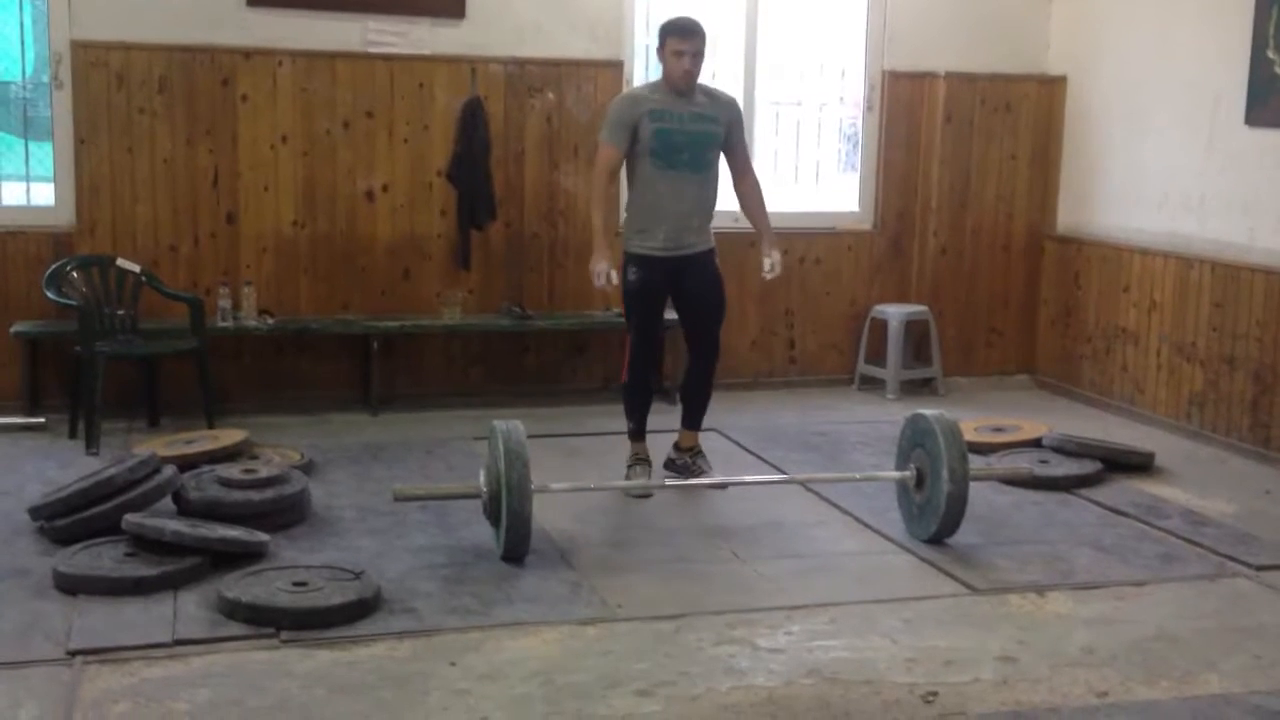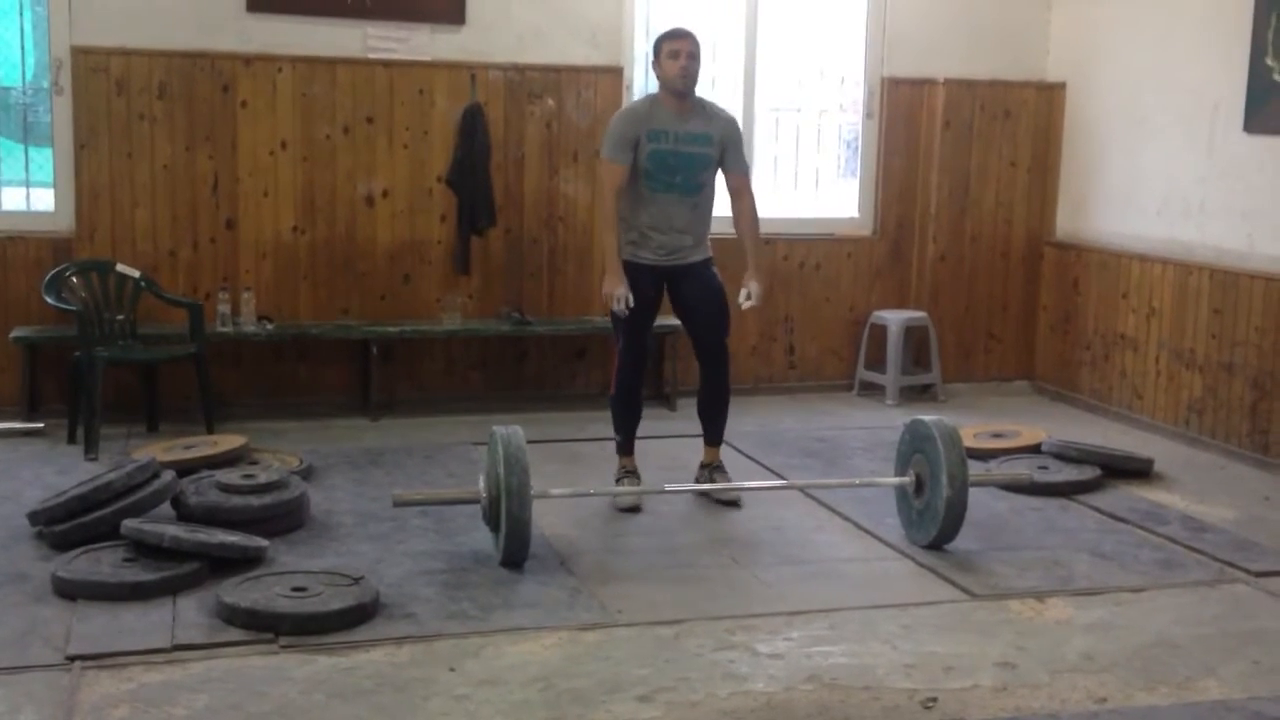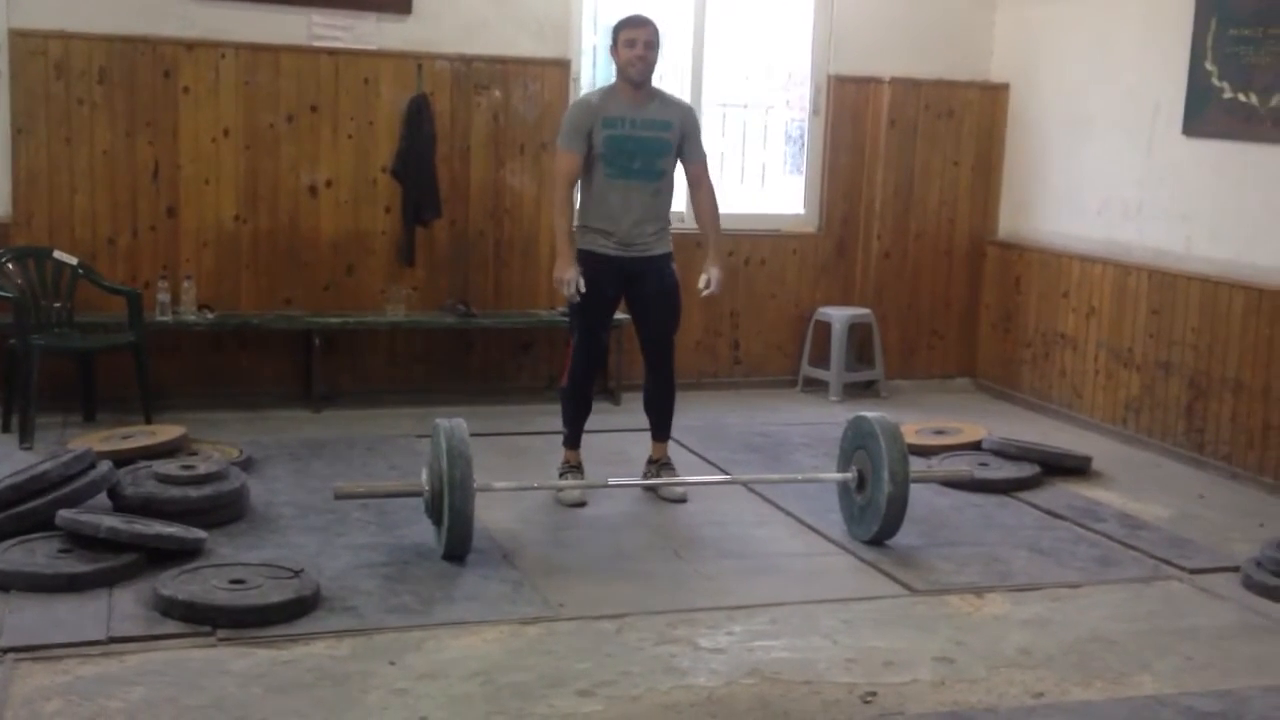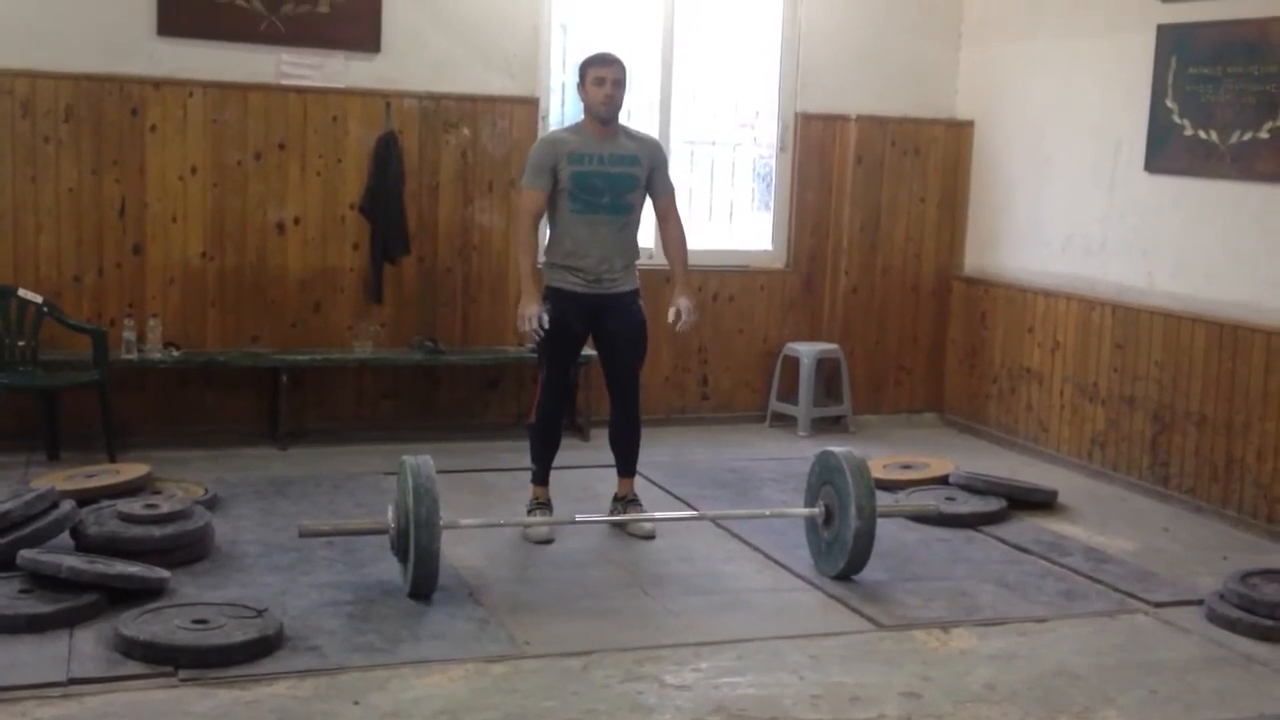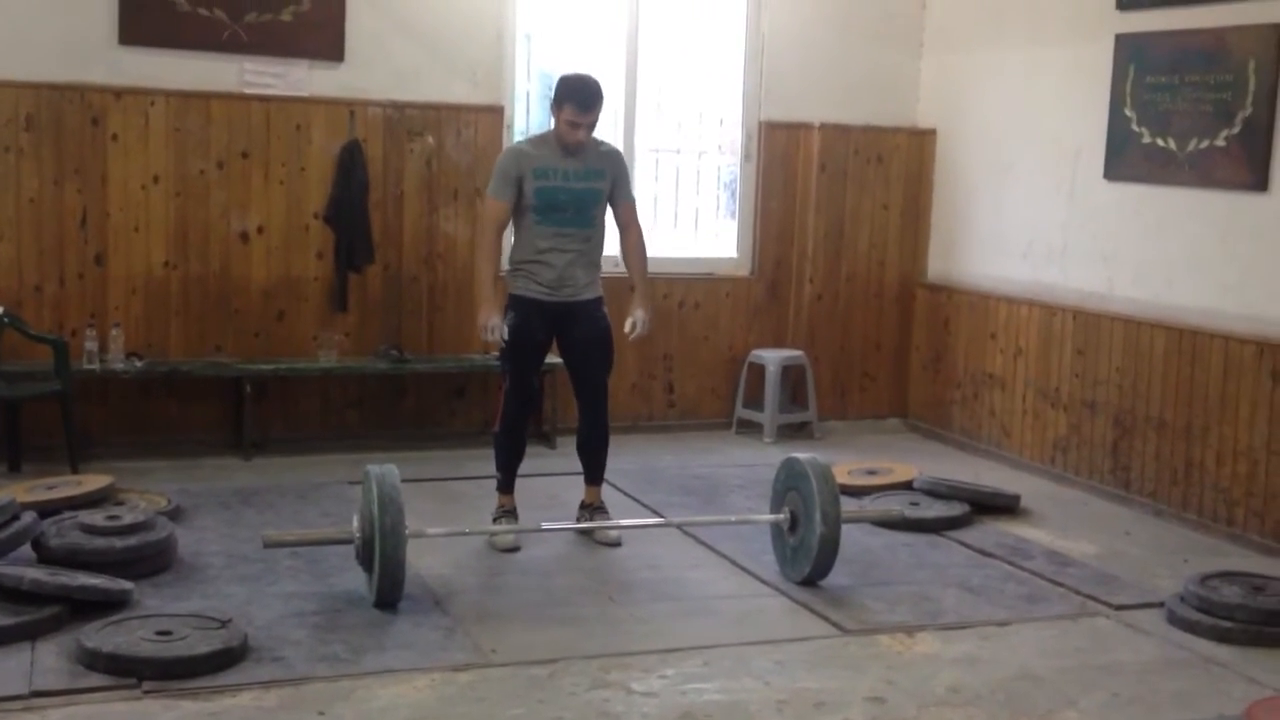
dt=1s
person 1, frame 1
left shoulder: (724, 108)
right shoulder: (632, 105)
left elbow: (743, 176)
right elbow: (603, 175)
left wrist: (767, 240)
right wrist: (600, 246)
left hip: (698, 253)
right hip: (644, 254)
left knee: (706, 351)
right knee: (643, 353)
left ankle: (686, 449)
right ankle: (638, 453)
person 1, frame 2
left shoulder: (722, 124)
right shoulder: (631, 120)
left elbow: (742, 197)
right elbow: (610, 197)
left wrist: (751, 270)
right wrist: (613, 271)
left hip: (695, 260)
right hip: (639, 260)
left knee: (716, 359)
right knee: (631, 363)
left ankle: (712, 464)
right ankle: (626, 468)
person 1, frame 3
left shoulder: (680, 114)
right shoulder: (588, 109)
left elbow: (700, 185)
right elbow: (564, 184)
left wrist: (713, 256)
right wrist: (565, 256)
left hip: (655, 257)
right hip: (597, 255)
left knee: (661, 359)
right knee: (586, 358)
left ankle: (659, 460)
right ankle: (571, 463)
person 1, frame 4
left shoulder: (647, 150)
right shoulder: (553, 147)
left elbow: (669, 219)
right elbow: (528, 221)
left wrist: (681, 288)
right wrist: (528, 292)
left hip: (622, 294)
right hip: (564, 291)
left knee: (626, 396)
right knee: (553, 396)
left ankle: (625, 496)
right ankle: (539, 499)
person 1, frame 5
left shoulder: (610, 160)
right shoulder: (519, 157)
left elbow: (630, 229)
right elbow: (491, 230)
left wrist: (640, 299)
right wrist: (488, 303)
left hip: (586, 301)
right hip: (528, 300)
left knee: (595, 403)
right knee: (518, 404)
left ankle: (592, 503)
right ankle: (505, 507)
